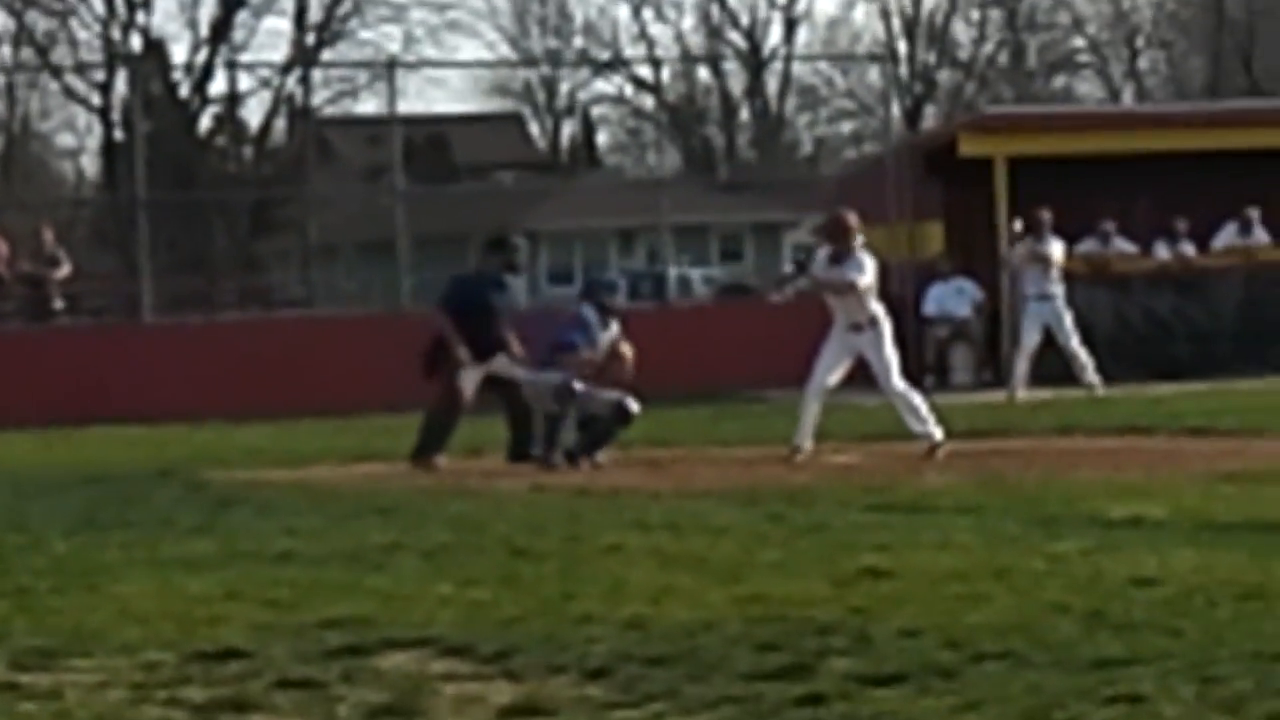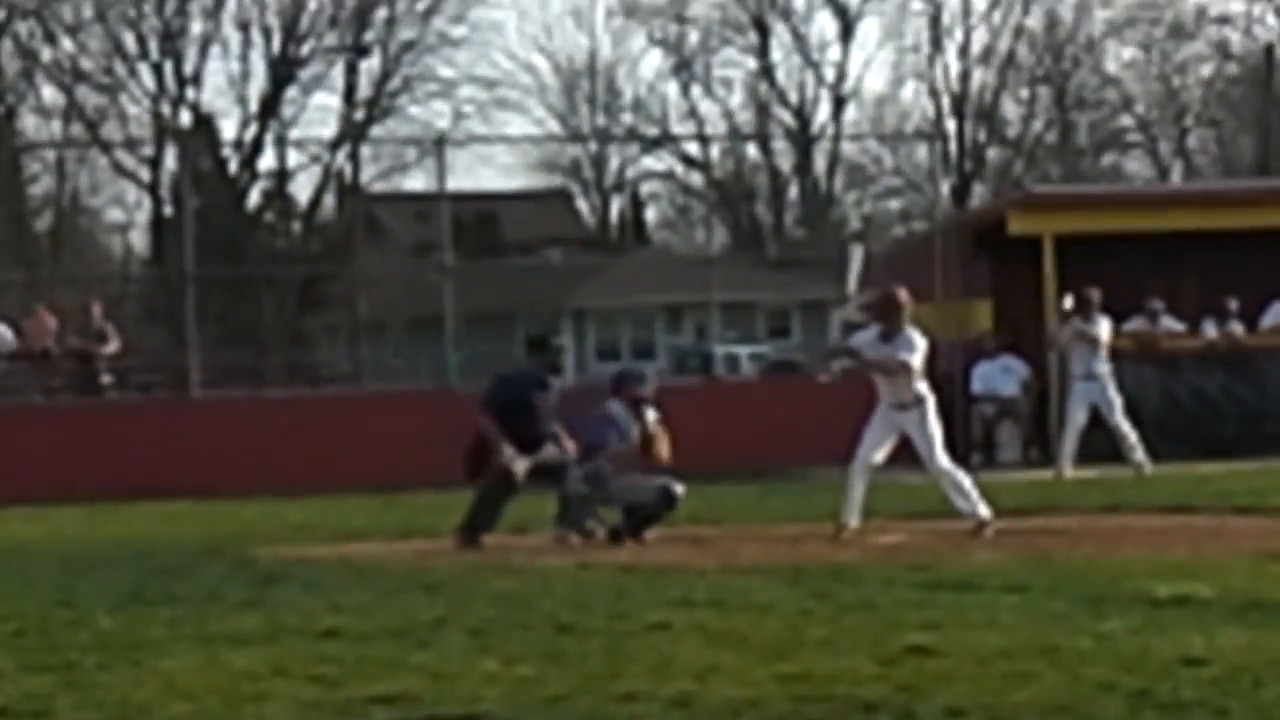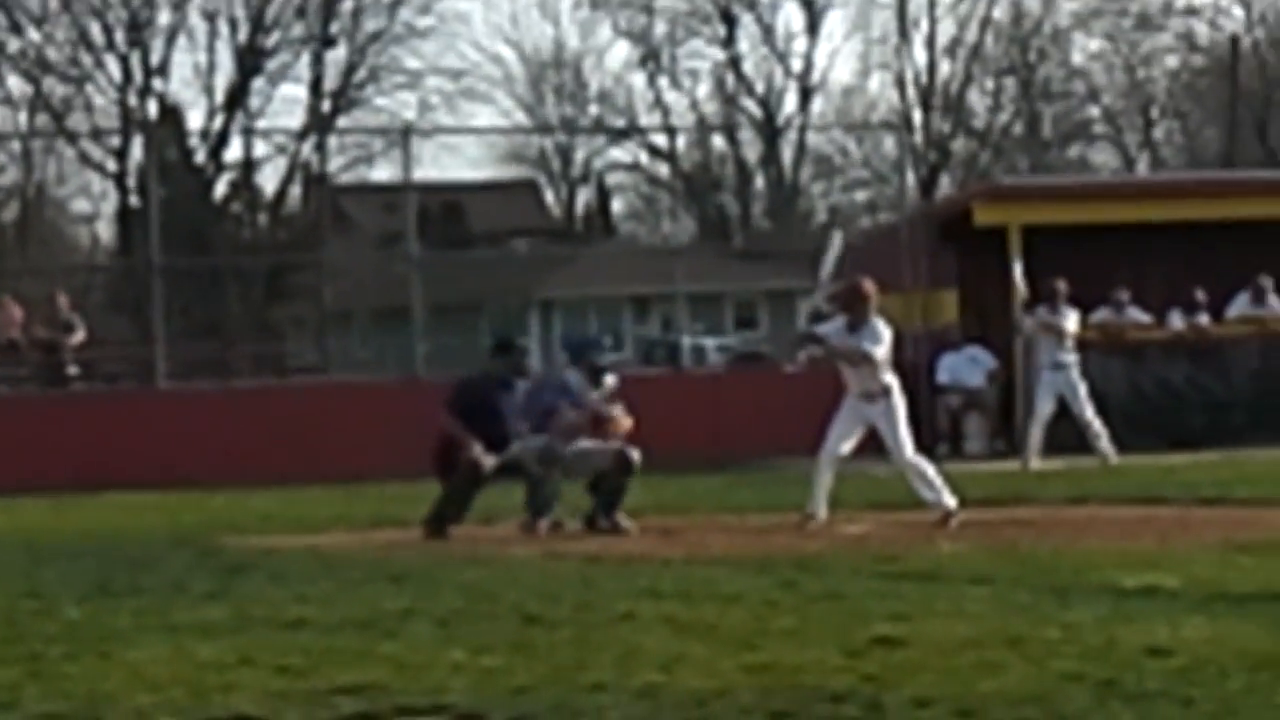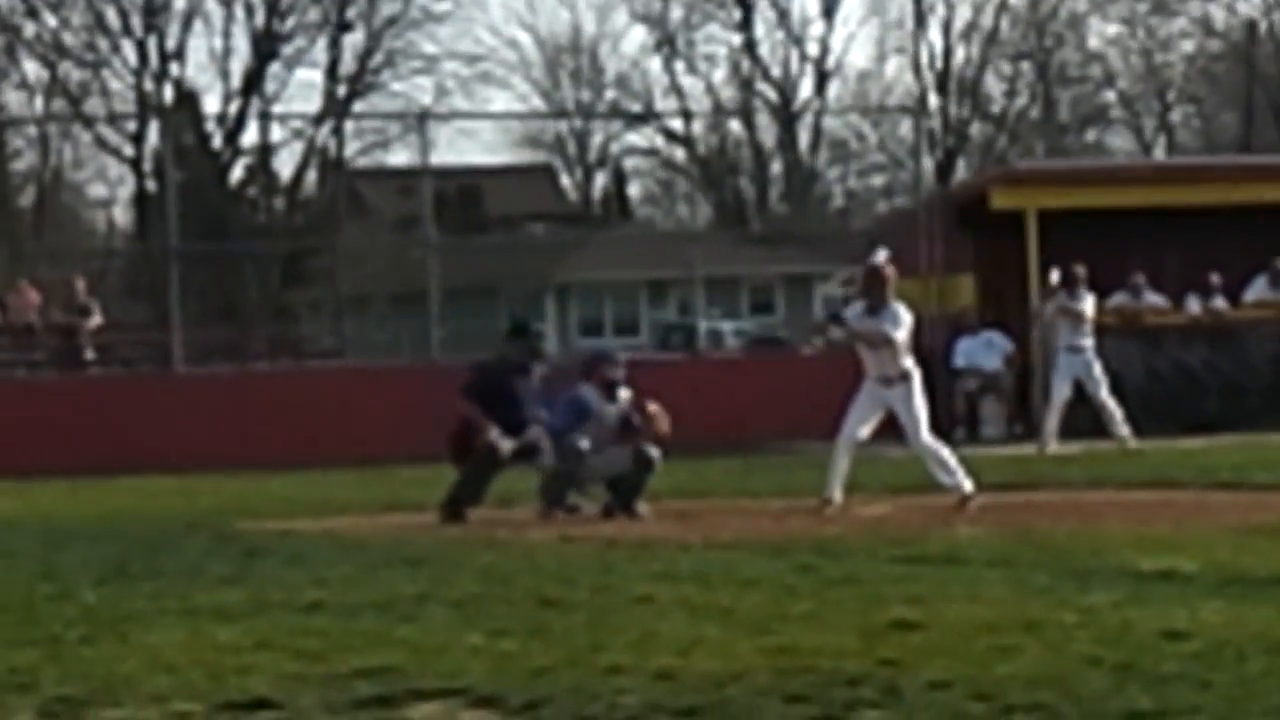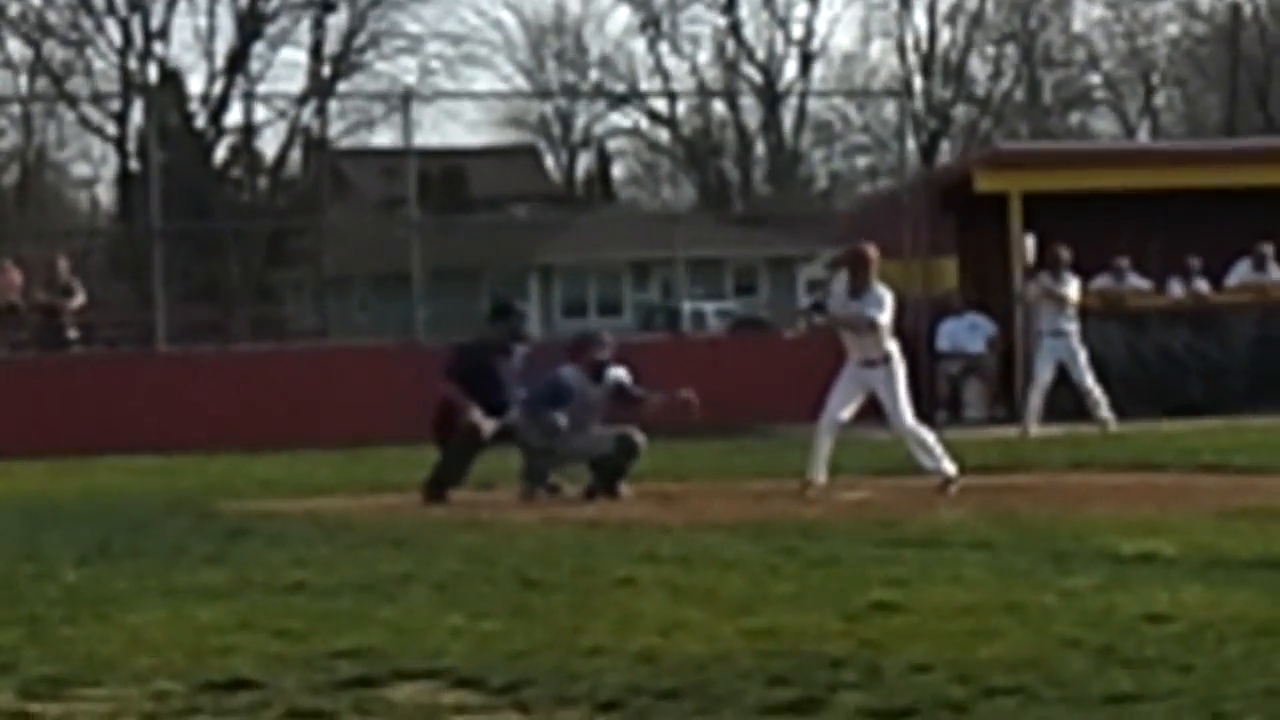
dt=0.3s
person 1, frame 1
left shoulder: (863, 261)
right shoulder: (822, 258)
left elbow: (844, 289)
right elbow: (794, 283)
left wrist: (810, 277)
left hip: (873, 329)
right hip: (843, 330)
left knee: (893, 385)
right knee: (816, 385)
left ankle: (934, 436)
right ankle: (802, 442)
person 1, frame 2
left shoulder: (914, 340)
right shoulder: (872, 335)
left elbow: (897, 370)
right elbow: (846, 351)
left wrist: (860, 359)
left hip: (918, 409)
right hip: (888, 408)
left knee: (939, 464)
right knee: (861, 463)
left ankle: (981, 513)
right ankle: (849, 519)
person 1, frame 3
left shoulder: (879, 331)
right shoulder: (838, 325)
left elbow: (857, 360)
right elbow: (809, 339)
left wrist: (824, 345)
left hip: (884, 399)
right hip: (856, 400)
left knee: (904, 456)
right knee: (828, 453)
left ankle: (947, 504)
right ankle: (816, 510)
person 1, frame 4
left shoulder: (899, 314)
right shoulder: (859, 309)
left elbow: (877, 342)
left wrist: (845, 326)
left hip: (903, 383)
right hip: (874, 384)
left knee: (921, 440)
right knee: (847, 437)
left ankle: (964, 487)
right ankle: (833, 493)
person 1, frame 5
left shoulder: (882, 297)
right shoulder: (841, 290)
left elbow: (862, 327)
left wrist: (828, 315)
left hip: (885, 366)
right hip: (856, 366)
left knee: (904, 423)
right knee: (828, 420)
left ankle: (947, 471)
right ankle: (815, 476)
person 2, frame 1
left shoulder: (502, 286)
right shoulder: (466, 283)
right elbow: (442, 314)
left wrist: (511, 343)
right wrist: (457, 346)
left hip: (493, 355)
right hip: (466, 355)
left knee: (520, 391)
right knee: (456, 394)
left ankle: (522, 449)
right ankle: (425, 452)
person 2, frame 2
left shoulder: (547, 385)
right shoulder: (508, 383)
right elbow: (484, 417)
left wrist: (562, 438)
right wrist: (501, 445)
left hip: (538, 448)
right hip: (507, 452)
left knee: (571, 465)
right knee: (506, 475)
right ankle: (470, 531)
person 2, frame 3
left shoulder: (512, 386)
right shoulder: (471, 386)
right elbow: (449, 419)
right wrist: (471, 443)
left hip: (503, 450)
right hip: (473, 452)
right knee: (477, 469)
right ankle: (435, 523)
person 2, frame 4
left shoulder: (531, 371)
right shoulder: (489, 370)
left elbow: (532, 408)
right elbow: (466, 405)
right wrist: (489, 430)
left hip: (520, 435)
right hip: (481, 437)
right knee: (492, 450)
right ankle: (452, 506)
person 2, frame 5
left shoulder: (514, 353)
right shoulder: (471, 351)
left elbow: (513, 391)
right elbow: (449, 387)
right wrist: (473, 412)
left hip: (500, 417)
right hip: (460, 419)
right knee: (473, 431)
right ankle: (434, 487)
person 3, frame 1
left shoulder: (1056, 243)
right shoulder: (1024, 245)
left elbow: (1049, 260)
right elbow: (1014, 266)
left wrist: (1028, 247)
left hip: (1054, 301)
right hip: (1032, 302)
left knee: (1071, 343)
right knee: (1025, 346)
left ankle: (1093, 382)
right ankle: (1016, 387)
person 3, frame 2
left shoulder: (1104, 322)
right shoulder: (1072, 323)
left elbow: (1098, 340)
right elbow: (1061, 344)
left wrist: (1078, 330)
left hip: (1102, 380)
right hip: (1079, 381)
left knee: (1119, 422)
right knee: (1072, 425)
left ankle: (1140, 460)
right ankle: (1063, 466)
person 3, frame 3
left shoulder: (1071, 314)
right shoulder: (1038, 313)
left elbow: (1065, 333)
right elbow: (1027, 333)
left wrist: (1043, 322)
left hip: (1068, 370)
right hip: (1046, 371)
left knee: (1086, 413)
right knee: (1039, 415)
left ankle: (1106, 452)
right ankle: (1030, 457)
person 3, frame 4
left shoulder: (1088, 298)
right shoulder: (1056, 298)
left elbow: (1083, 316)
right elbow: (1046, 320)
left wrist: (1062, 306)
left hip: (1085, 354)
right hip: (1064, 355)
left knee: (1102, 396)
right knee: (1056, 398)
left ankle: (1124, 435)
right ankle: (1047, 440)
person 3, frame 5
left shoulder: (1073, 281)
right shoulder: (1040, 280)
left elbow: (1067, 300)
right elbow: (1030, 301)
left wrist: (1045, 288)
left hip: (1069, 338)
right hip: (1047, 338)
left knee: (1085, 380)
right knee: (1039, 381)
left ankle: (1106, 418)
right ankle: (1029, 423)
person 4, frame 1
left shoulder: (612, 328)
right shoulder: (579, 323)
left elbow: (624, 373)
right elbow: (569, 361)
left hip: (583, 388)
left knee: (628, 408)
left ankle: (580, 451)
right ankle: (551, 450)
person 4, frame 2
left shoulder: (647, 418)
right shoulder: (608, 417)
left elbow: (663, 460)
right elbow: (607, 457)
left wrist: (654, 436)
left hip: (620, 481)
right hip: (591, 478)
left knee: (673, 492)
left ankle: (627, 529)
person 4, frame 3
left shoulder: (605, 385)
right shoulder: (563, 384)
right elbow: (558, 425)
right wrist: (590, 418)
left hip: (576, 446)
right hip: (550, 448)
left knee: (628, 458)
left ankle: (605, 515)
person 4, frame 4
left shoulder: (622, 398)
right shoulder: (581, 399)
left elbow: (637, 434)
right elbow: (553, 437)
left hip: (598, 462)
right hip: (568, 466)
left knee: (649, 454)
person 4, frame 5
left shoulder: (612, 376)
right shoulder: (565, 379)
left elbow: (642, 400)
left wrist: (674, 398)
left hip: (581, 440)
right hip: (551, 444)
left knee: (631, 439)
